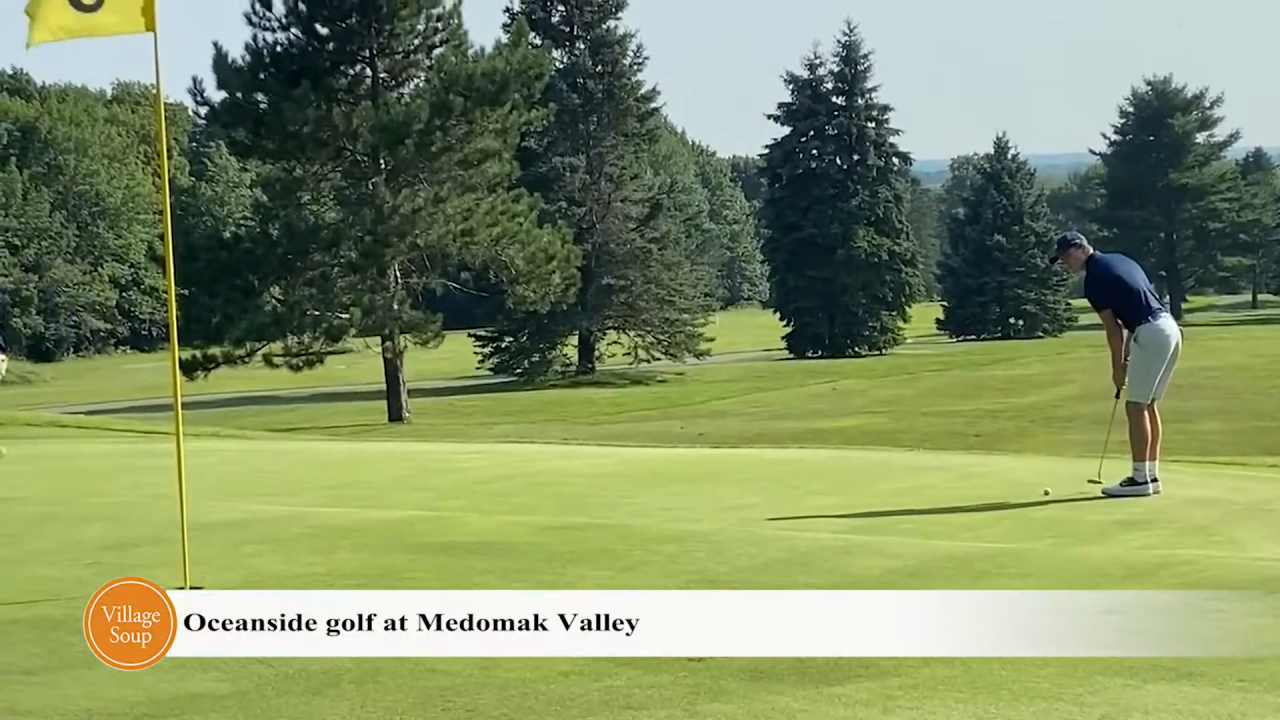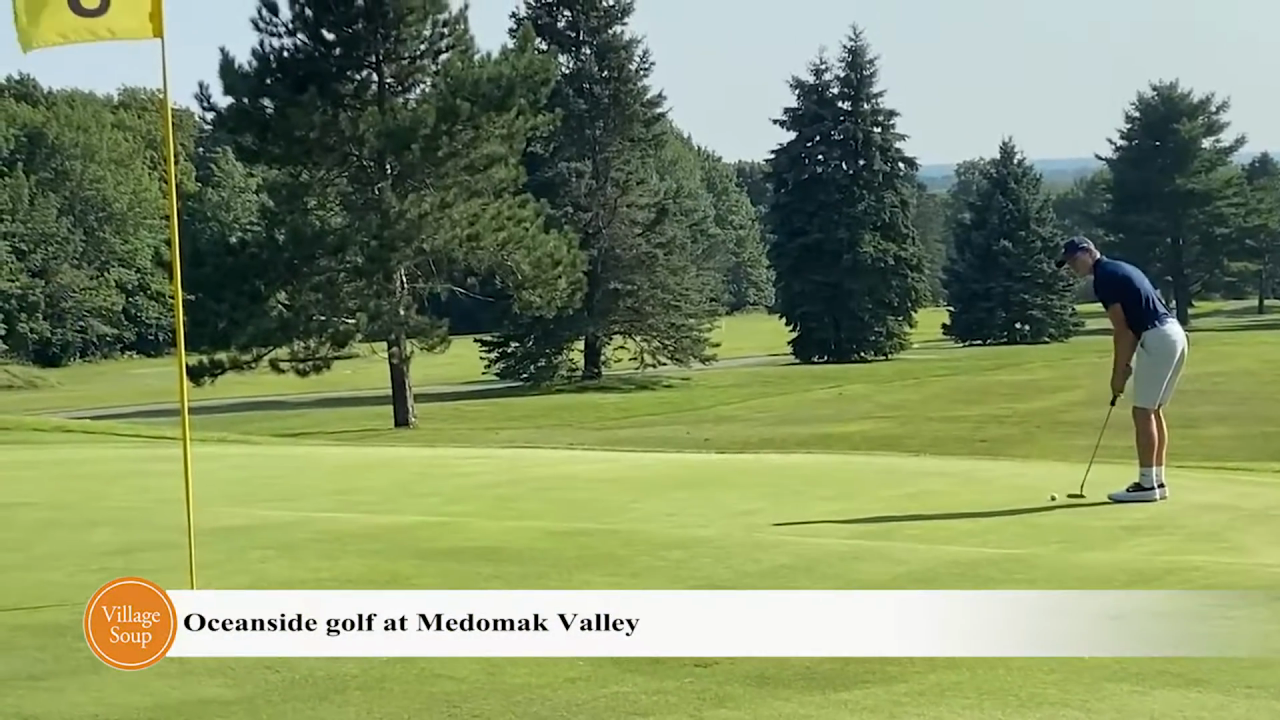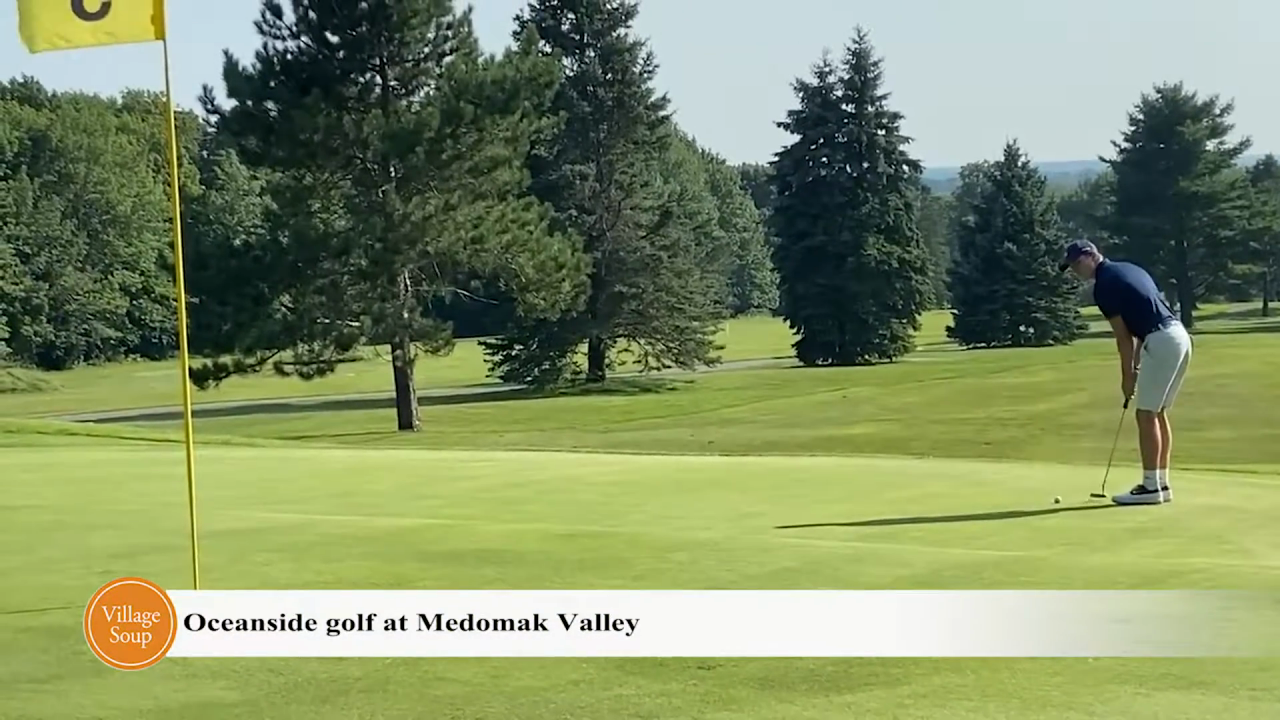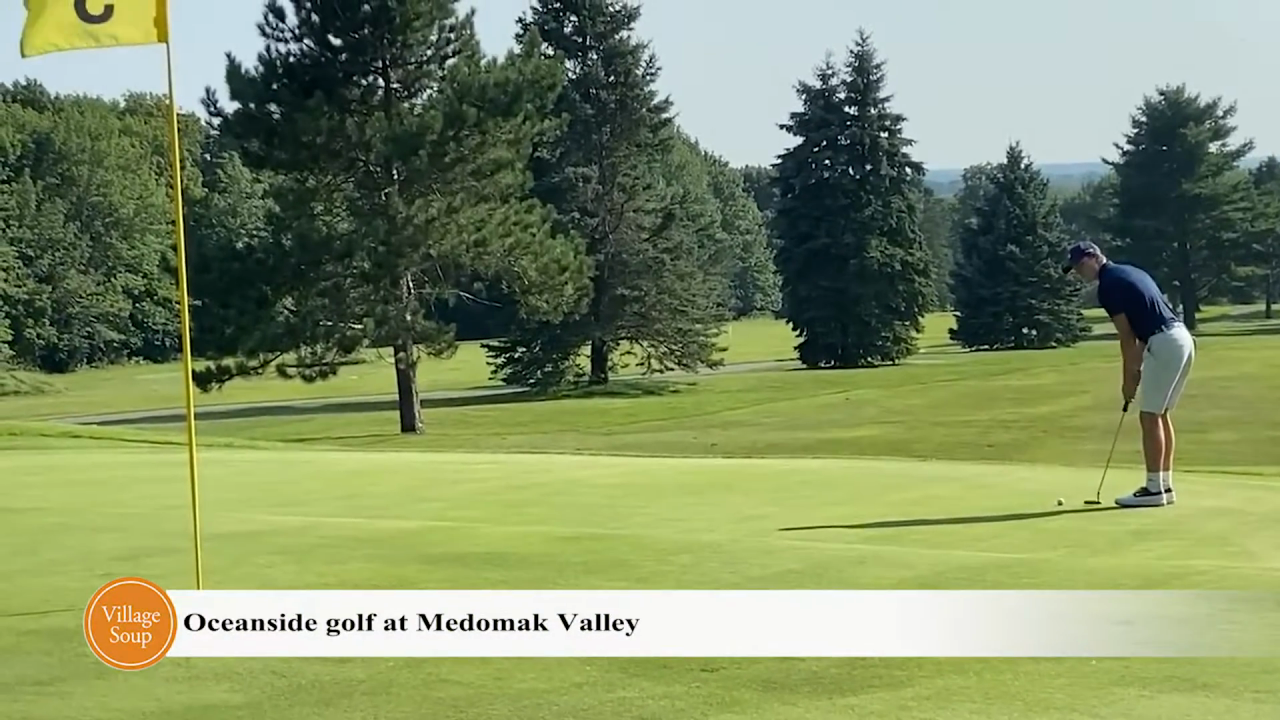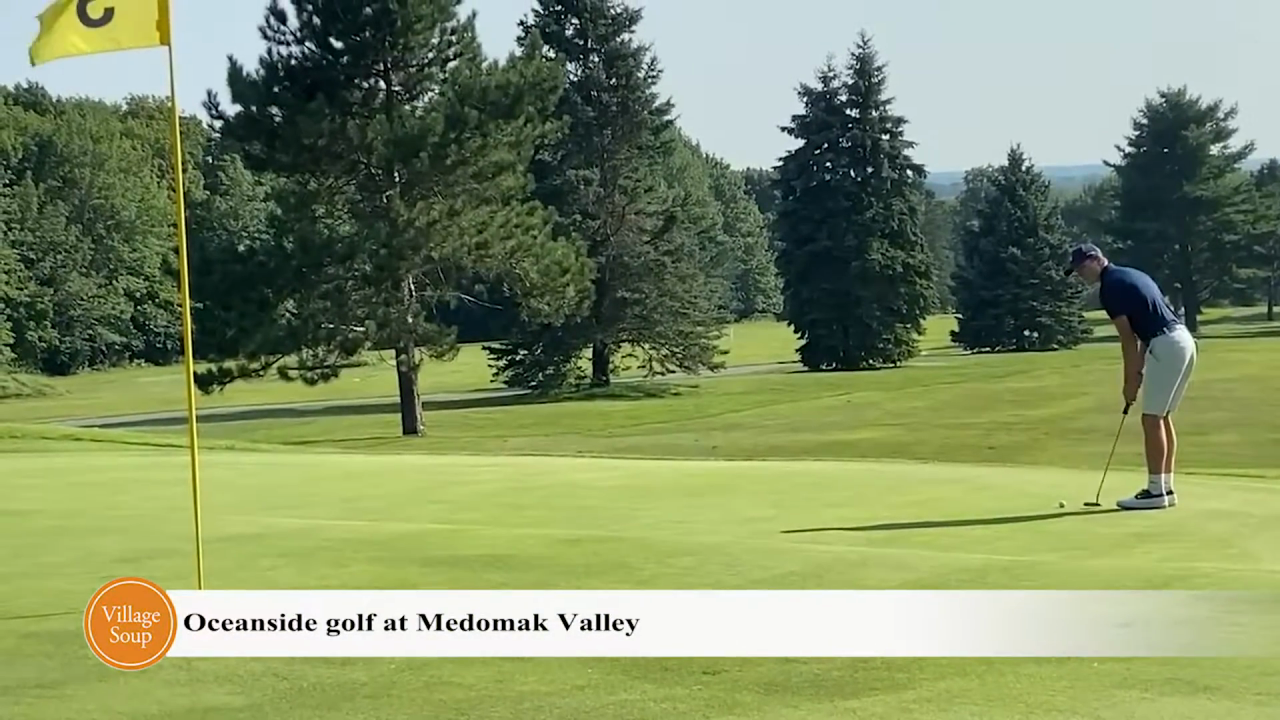
dt=0.4s
person 1, frame 1
left shoulder: (1094, 277)
right shoulder: (1117, 260)
left elbow: (1113, 328)
left wrist: (1117, 367)
right wrist: (1126, 359)
left hip: (1151, 334)
right hip: (1168, 329)
left knee: (1136, 406)
right knee: (1148, 405)
left ankle: (1140, 478)
right ankle: (1150, 475)
person 1, frame 2
left shoulder: (1104, 277)
right shoulder: (1119, 269)
left elbow: (1122, 329)
left wrist: (1117, 373)
right wrist: (1126, 366)
left hip: (1159, 340)
right hip: (1173, 335)
left knee: (1143, 412)
right knee: (1153, 410)
left ankle: (1147, 484)
right ankle: (1157, 481)
person 1, frame 3
left shoulder: (1103, 285)
right shoulder: (1126, 268)
left elbow: (1124, 336)
left wrist: (1127, 376)
right wrist: (1137, 364)
left hip: (1161, 342)
right hip: (1178, 336)
left knee: (1146, 414)
right knee: (1157, 413)
left ankle: (1151, 486)
right ankle: (1161, 483)
person 1, frame 4
left shoulder: (1108, 285)
right shoulder: (1128, 272)
left elbow: (1127, 337)
left wrist: (1128, 378)
right wrist: (1138, 368)
left hip: (1165, 344)
right hip: (1181, 339)
left knee: (1150, 417)
right knee: (1160, 415)
left ankle: (1154, 489)
right ankle: (1164, 485)
person 1, frame 5
left shoulder: (1110, 287)
right shoulder: (1130, 274)
left elbow: (1128, 338)
left wrist: (1129, 381)
right wrist: (1140, 371)
left hip: (1167, 346)
right hip: (1182, 341)
left knee: (1152, 418)
right knee: (1162, 417)
left ankle: (1155, 491)
right ankle: (1166, 488)
